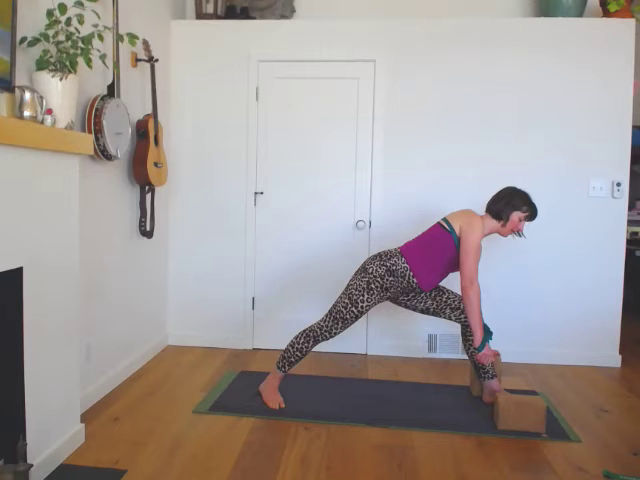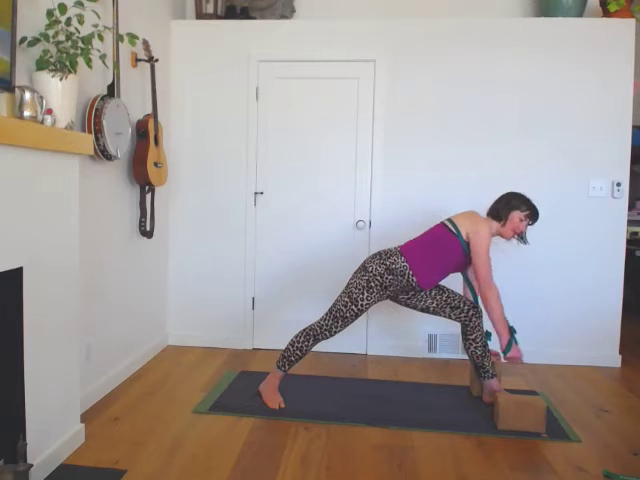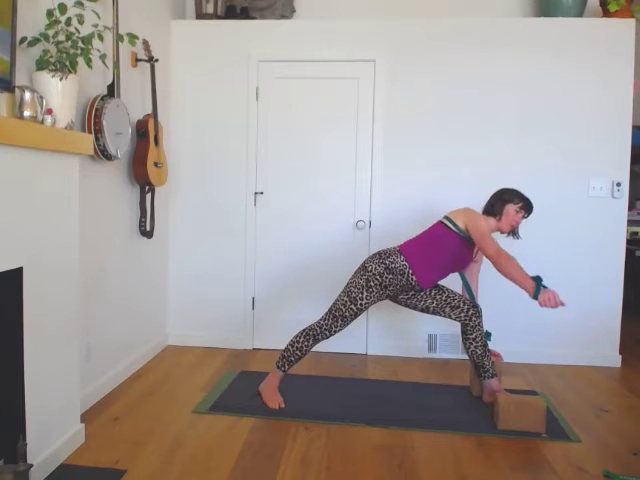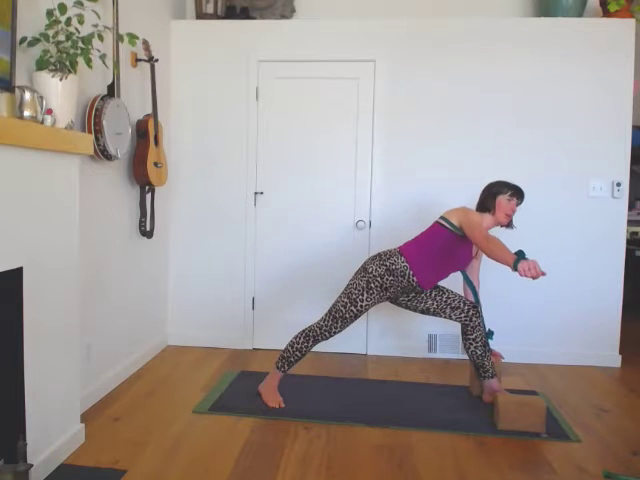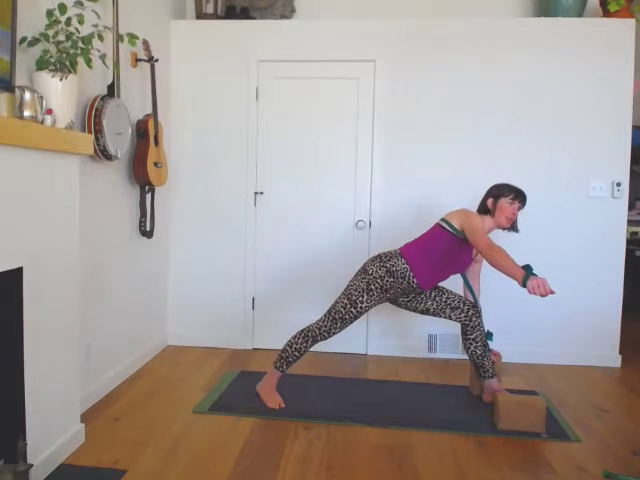
dt=0.5s
person 1, frame 1
left shoulder: (475, 239)
right shoulder: (472, 221)
left elbow: (469, 295)
right elbow: (469, 285)
left wrist: (481, 336)
right wrist: (480, 339)
left hip: (408, 288)
right hip: (385, 272)
left knee: (465, 311)
right knee: (329, 326)
left ankle: (490, 386)
right ankle: (271, 382)
person 1, frame 2
left shoulder: (477, 243)
right shoulder: (477, 224)
left elbow: (472, 294)
right elbow: (487, 288)
left wrist: (480, 344)
right wrist: (506, 339)
left hip: (408, 286)
right hip: (385, 270)
left knee: (470, 311)
right knee: (329, 325)
left ankle: (490, 386)
right ankle: (271, 381)
person 1, frame 3
left shoulder: (478, 248)
right shoulder: (470, 217)
left elbow: (469, 298)
right elbow: (498, 257)
left wrist: (479, 343)
right wrist: (535, 287)
left hip: (409, 287)
right hip: (386, 269)
left knee: (470, 312)
right knee: (329, 325)
left ankle: (490, 386)
right ankle: (271, 381)
person 1, frame 4
left shoulder: (477, 250)
right shoulder: (466, 215)
left elbow: (472, 297)
right elbow: (487, 241)
left wrist: (481, 343)
right wrist: (516, 262)
left hip: (411, 289)
right hip: (387, 271)
left knee: (469, 312)
right knee: (329, 326)
left ankle: (490, 386)
right ankle: (270, 382)
person 1, frame 5
left shoulder: (476, 252)
right shoulder: (467, 217)
left elbow: (472, 299)
right elbow: (491, 250)
left wrist: (482, 344)
right wrist: (525, 277)
left hip: (410, 290)
right hip: (388, 272)
left knee: (469, 312)
right knee: (328, 326)
left ankle: (490, 385)
right ankle: (269, 381)
